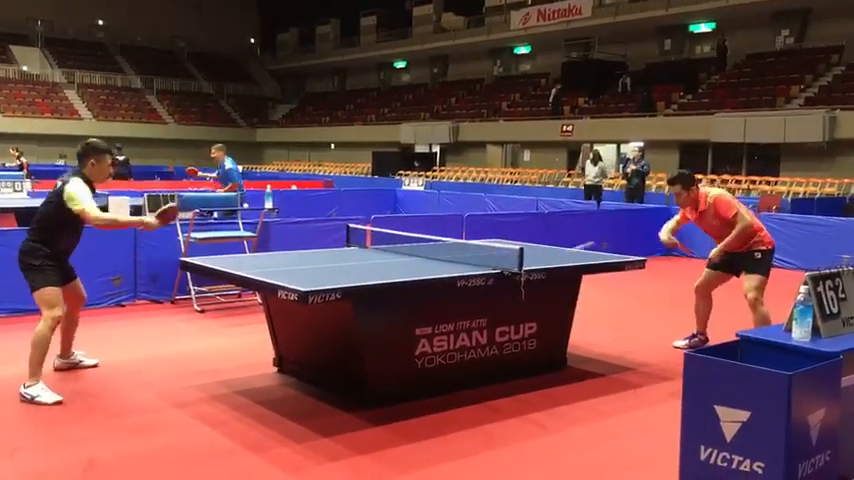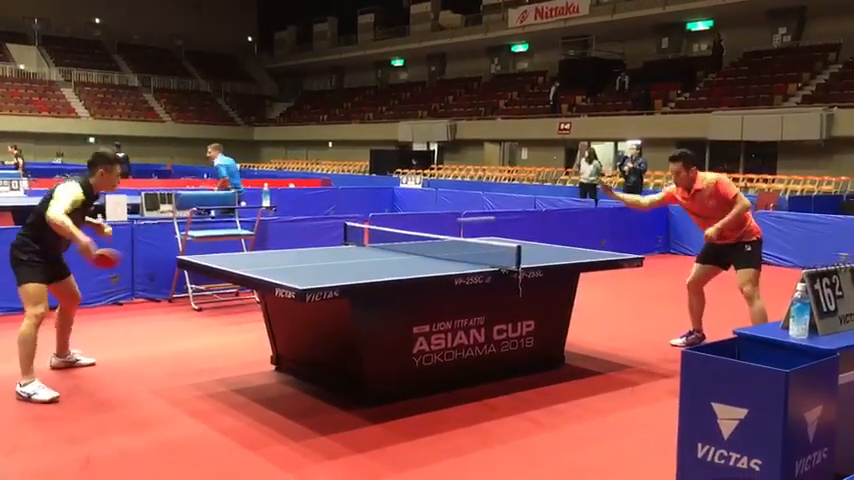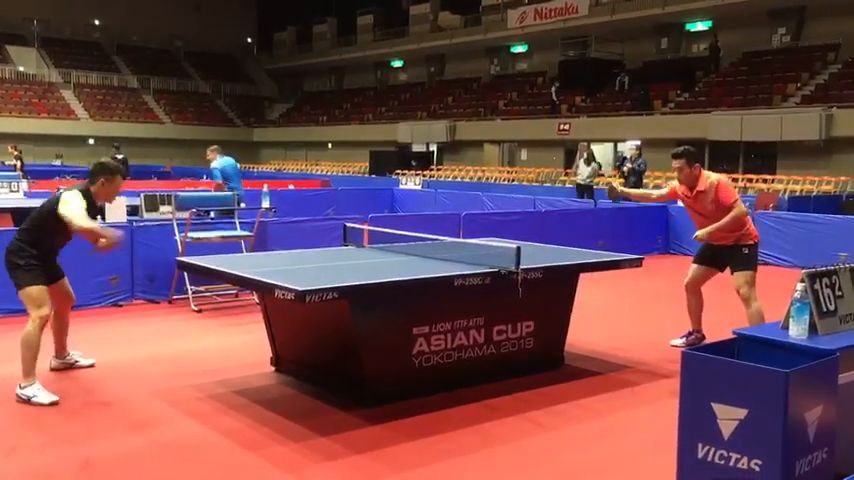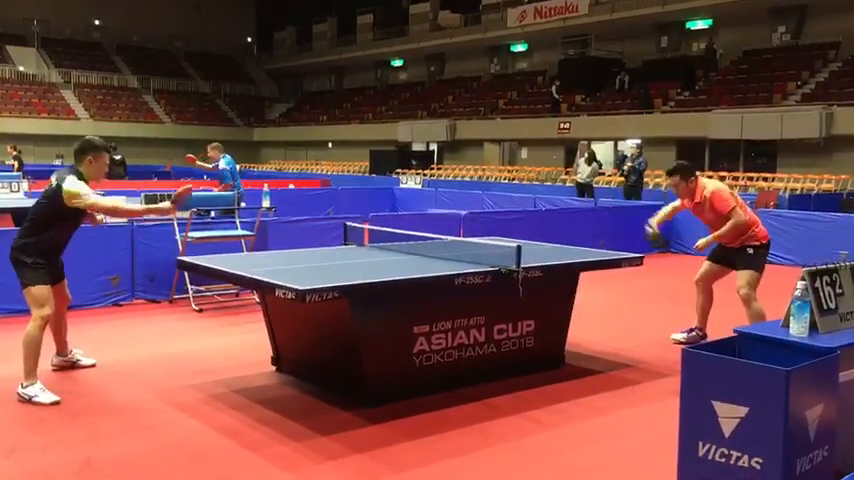
dt=0.2s
person 1, frame 1
left shoulder: (75, 183)
right shoulder: (76, 187)
right elbow: (98, 220)
left wrist: (88, 216)
right wrist: (141, 221)
left hip: (54, 256)
right hip: (38, 256)
left knee: (77, 301)
right knee: (53, 314)
left ankle: (66, 356)
right ankle: (31, 384)
person 1, frame 2
left shoulder: (88, 191)
right shoulder: (73, 189)
right elbow: (55, 218)
left wrist: (96, 225)
right wrist: (83, 240)
left hip: (48, 253)
right hip: (28, 252)
left knee: (72, 299)
right knee: (37, 312)
left ankle: (63, 355)
right ankle: (26, 383)
person 1, frame 3
left shoulder: (89, 201)
right shoulder: (75, 198)
right elbow: (81, 225)
left wrist: (96, 237)
right wrist: (109, 236)
left hip: (42, 256)
right hip: (24, 257)
left knee: (66, 302)
right knee: (40, 314)
left ankle: (61, 356)
right ankle: (27, 385)
person 1, frame 4
left shoulder: (67, 177)
right shoulder: (72, 185)
right elbow: (110, 208)
left wrist: (89, 214)
right wrist: (155, 209)
left hip: (45, 252)
right hip: (29, 254)
left knee: (62, 303)
right knee: (43, 314)
left ankle: (63, 355)
right ankle: (28, 384)
person 2, frame 1
left shoulder: (716, 198)
right shoulder: (689, 208)
left elbow: (746, 223)
right elbow: (673, 223)
left wrist: (720, 248)
right wrist: (664, 235)
left hip: (756, 245)
right hip: (731, 249)
left knee: (752, 297)
right knee: (701, 288)
right ankle: (700, 336)
person 2, frame 2
left shoulder: (715, 181)
right shoulder: (676, 191)
left elbow: (744, 205)
right elbow: (645, 202)
left wrist: (718, 227)
right wrist: (615, 195)
left hip: (745, 238)
right hip: (717, 241)
left knee: (749, 291)
right knee: (693, 284)
right ankle: (697, 333)
person 2, frame 3
left shoulder: (716, 183)
right shoulder: (681, 188)
left elbow: (741, 212)
right elbow: (653, 195)
left wrist: (711, 230)
right wrist: (622, 191)
left hip: (741, 240)
right hip: (715, 243)
left knee: (745, 292)
right knee: (691, 284)
right ankle: (697, 333)
person 2, frame 4
left shoulder: (713, 191)
right shoulder: (690, 196)
left elbow: (740, 220)
right elbow: (672, 208)
left wrist: (710, 239)
right wrist: (655, 222)
left hip: (752, 241)
right hip: (730, 243)
left knee: (745, 293)
right knee: (701, 281)
right ankle: (699, 331)
